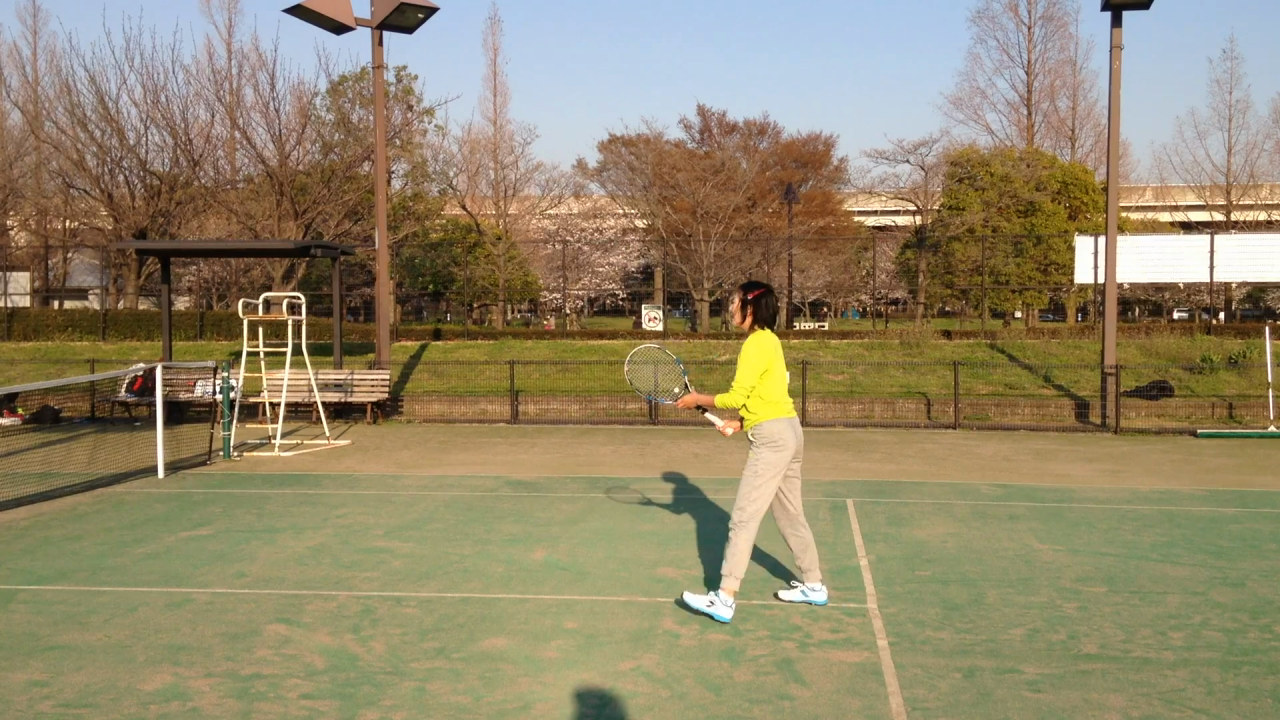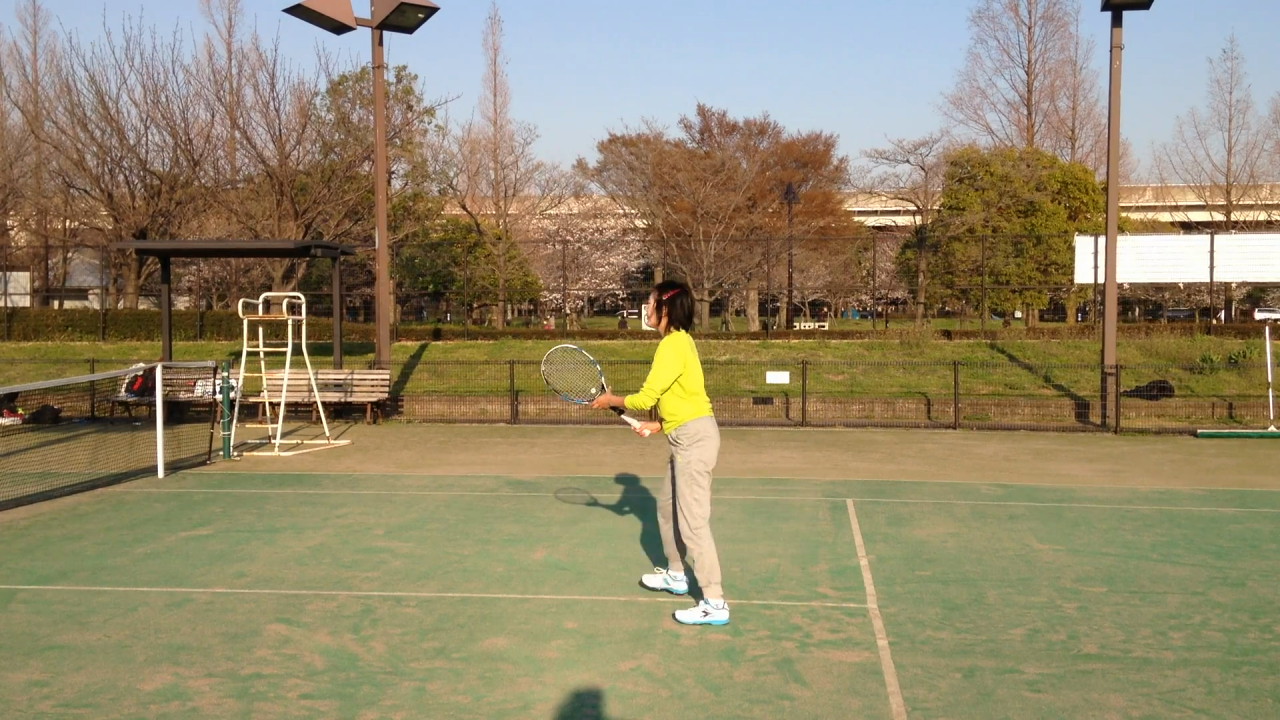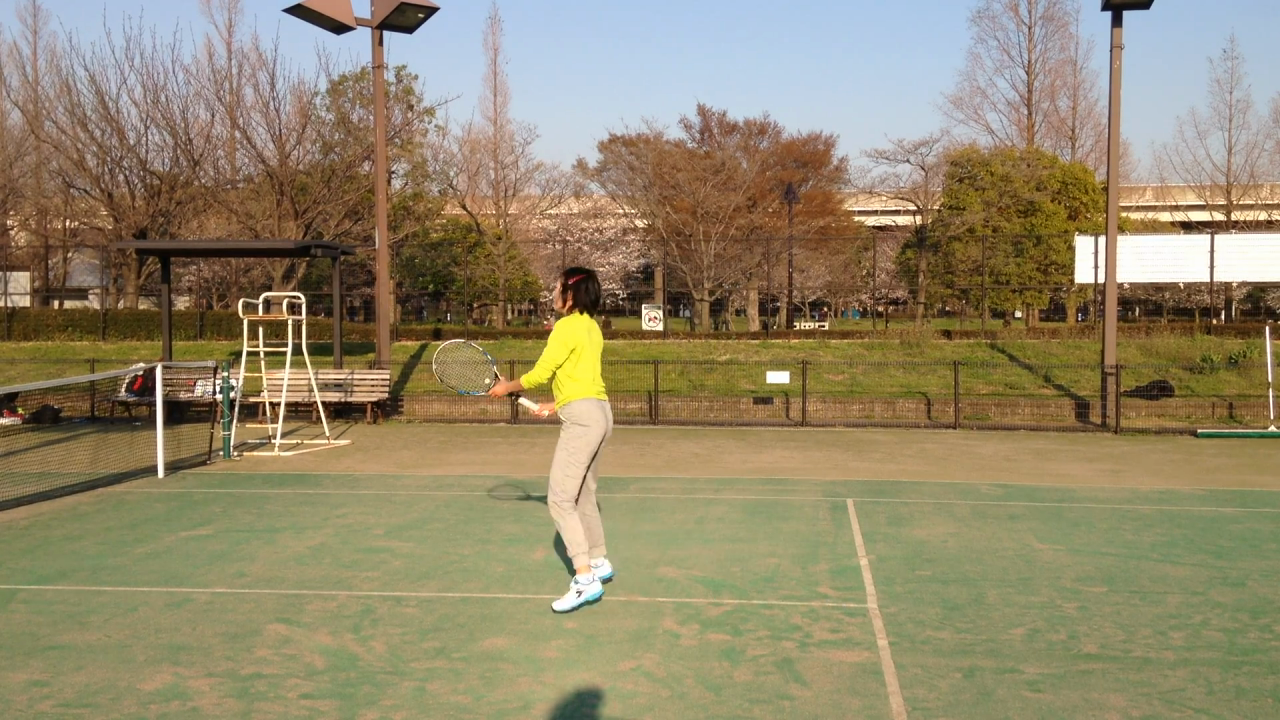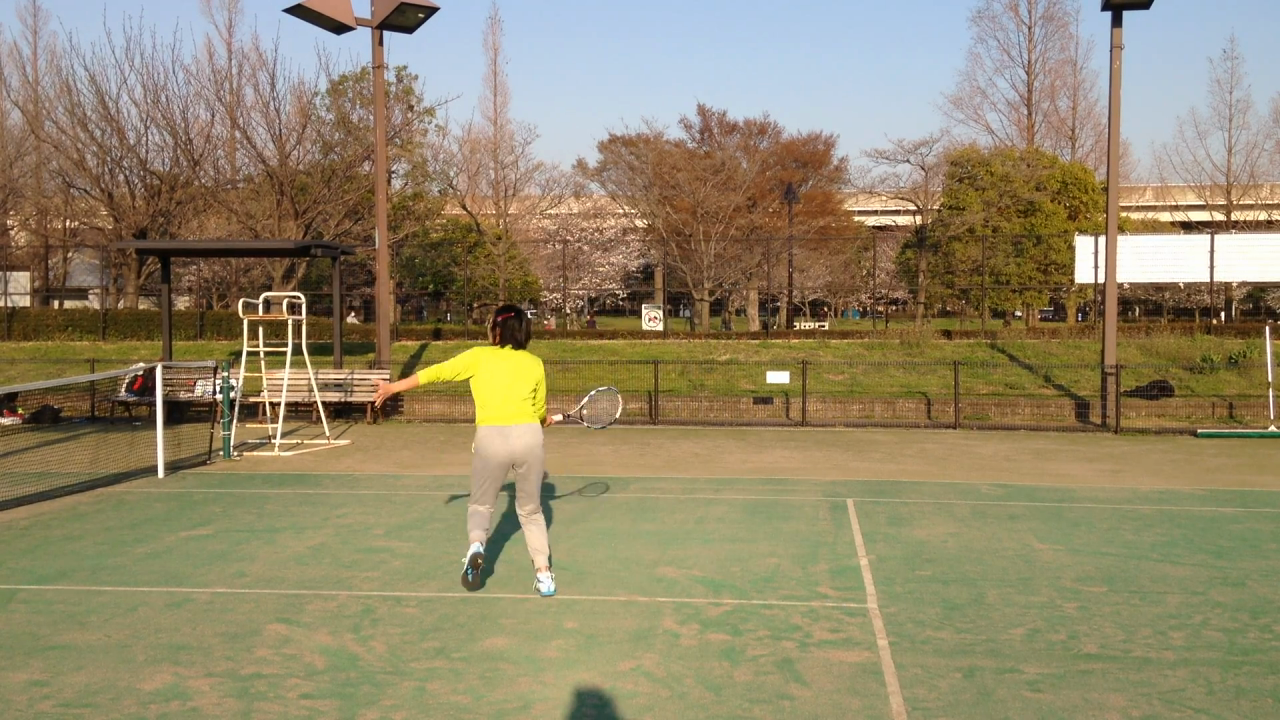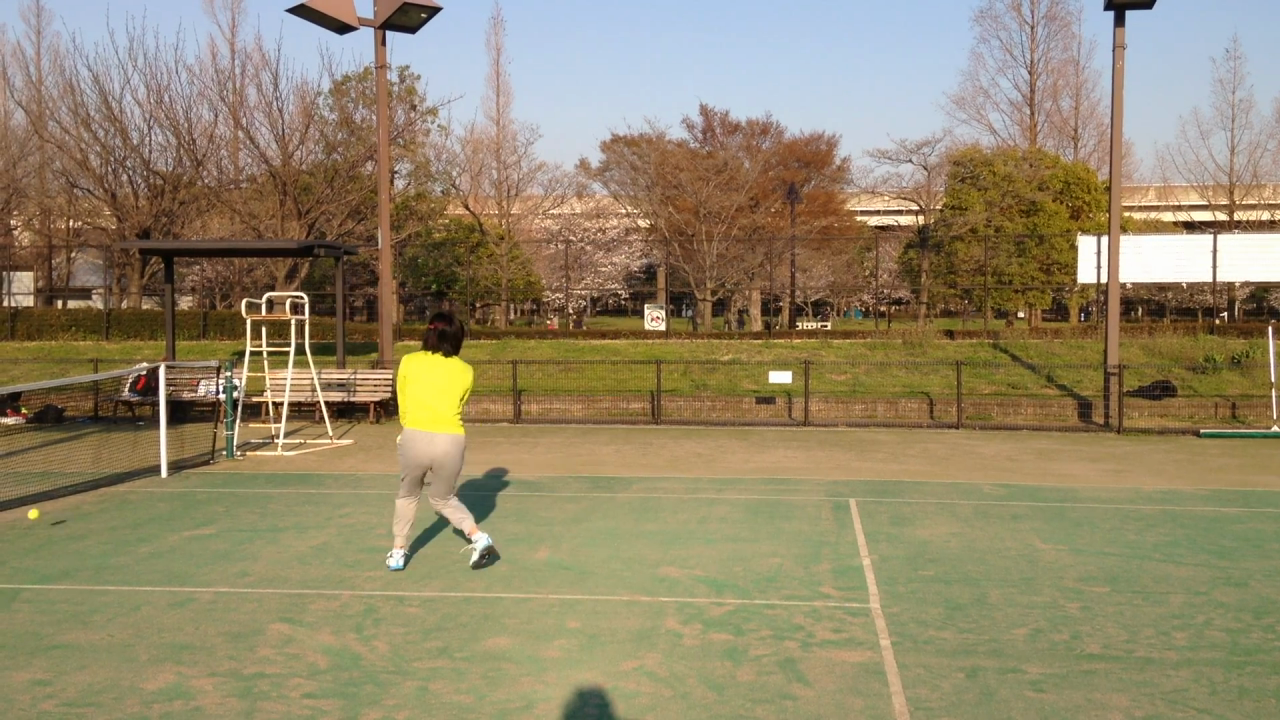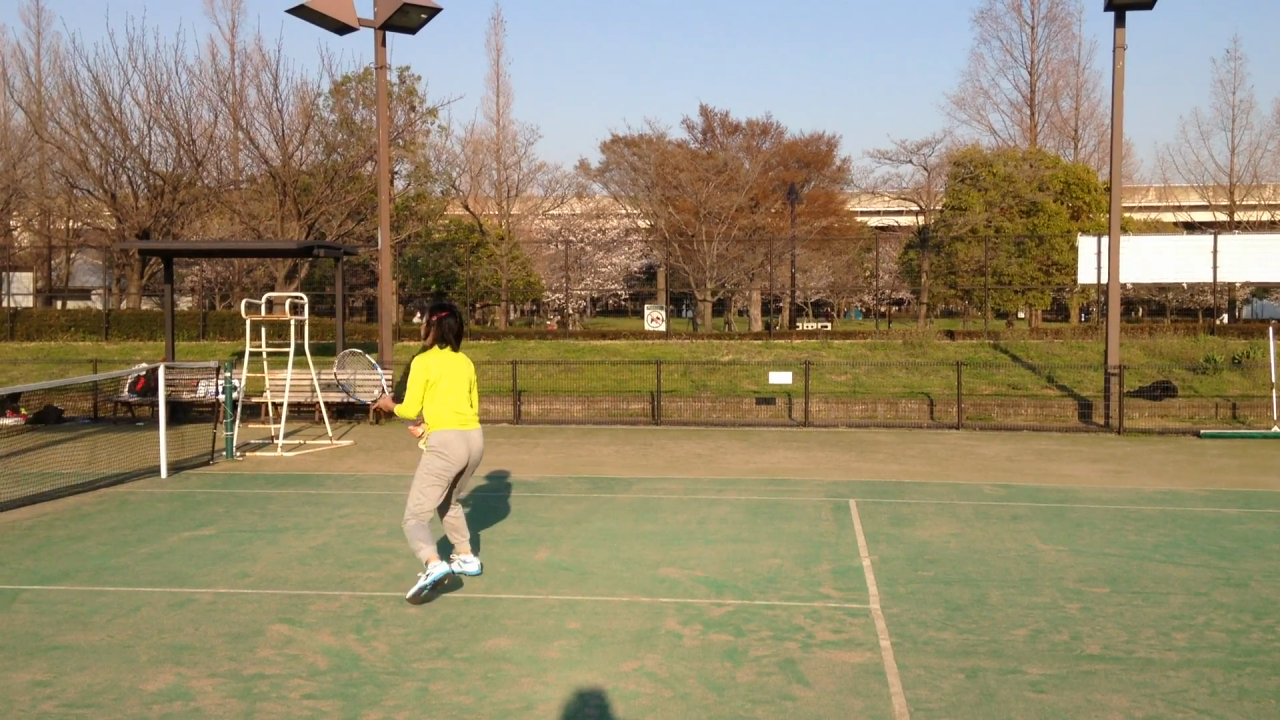
dt=0.5s
person 1, frame 1
left shoulder: (756, 344)
right shoulder: (766, 341)
left elbow: (736, 396)
left wrist: (697, 399)
right wrist: (739, 424)
left hip: (772, 439)
right hip: (784, 434)
left knee: (742, 518)
right knee: (790, 514)
left ankle: (723, 598)
right ankle: (813, 585)
person 1, frame 2
left shoulder: (672, 345)
right shoulder: (681, 341)
left elbow: (646, 398)
left wrist: (610, 400)
right wrist: (658, 425)
left hip: (694, 439)
right hip: (691, 437)
left knee: (693, 523)
right knee: (667, 507)
left ankle: (715, 603)
right ankle: (676, 574)
person 1, frame 3
left shoulder: (566, 326)
right shoulder: (591, 328)
left elbow: (540, 373)
left wrist: (506, 387)
right wrist: (556, 405)
left hip: (581, 419)
right hip: (599, 415)
left knee: (560, 501)
right knee: (583, 497)
left ankle: (586, 580)
right ankle: (598, 563)
person 1, frame 4
left shoulder: (478, 356)
right shoulder: (535, 364)
left elbow: (436, 373)
left wrist: (394, 387)
right wrist: (543, 420)
left hip: (492, 439)
right hip: (529, 437)
left knee: (480, 507)
right knee: (530, 510)
left ankle: (476, 548)
right ankle: (544, 575)
person 1, frame 5
left shoulder: (409, 362)
right shoulder: (466, 371)
left elbow: (403, 409)
left hip: (416, 440)
right hip: (451, 443)
left knee: (408, 494)
right knee: (444, 499)
left ankle: (399, 552)
right ankle: (478, 538)
person 1, frame 6
left shoulder: (423, 362)
right shoulder: (465, 362)
left elbow: (411, 410)
left wrist: (389, 405)
left hip: (446, 443)
right hip: (474, 440)
left knee: (415, 517)
right knee: (448, 502)
left ankle: (433, 566)
right ankle: (466, 557)
